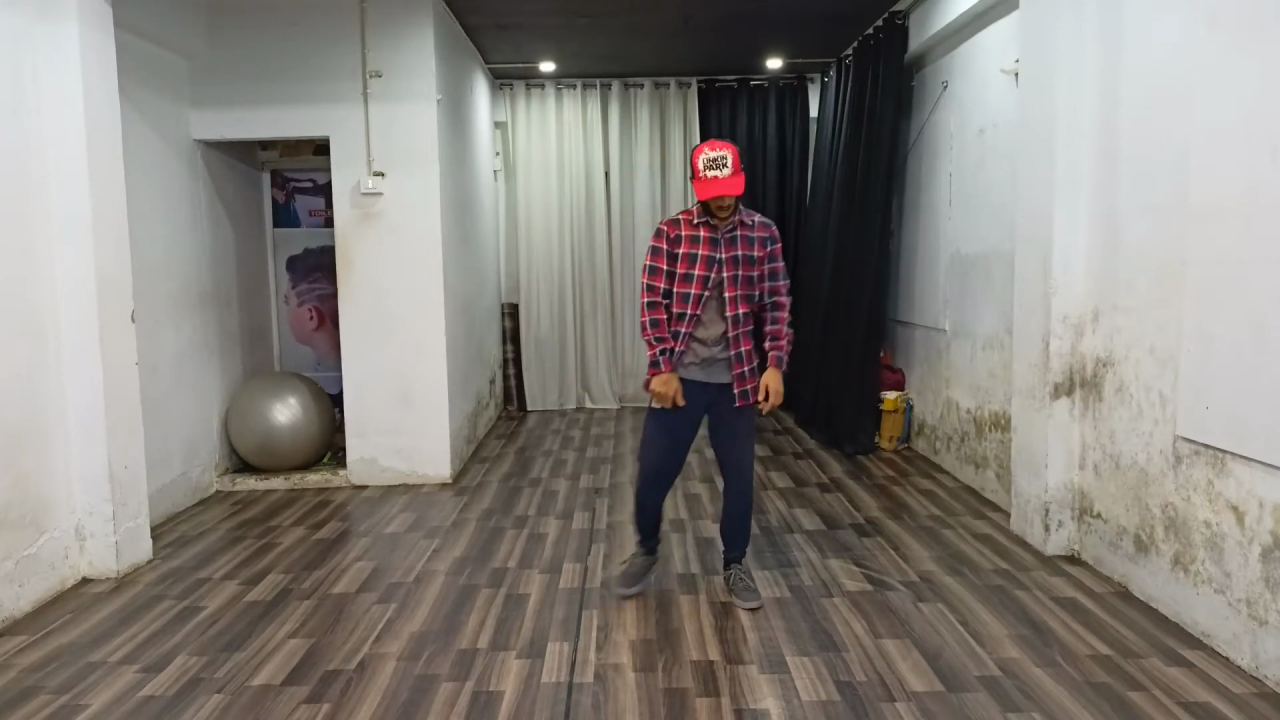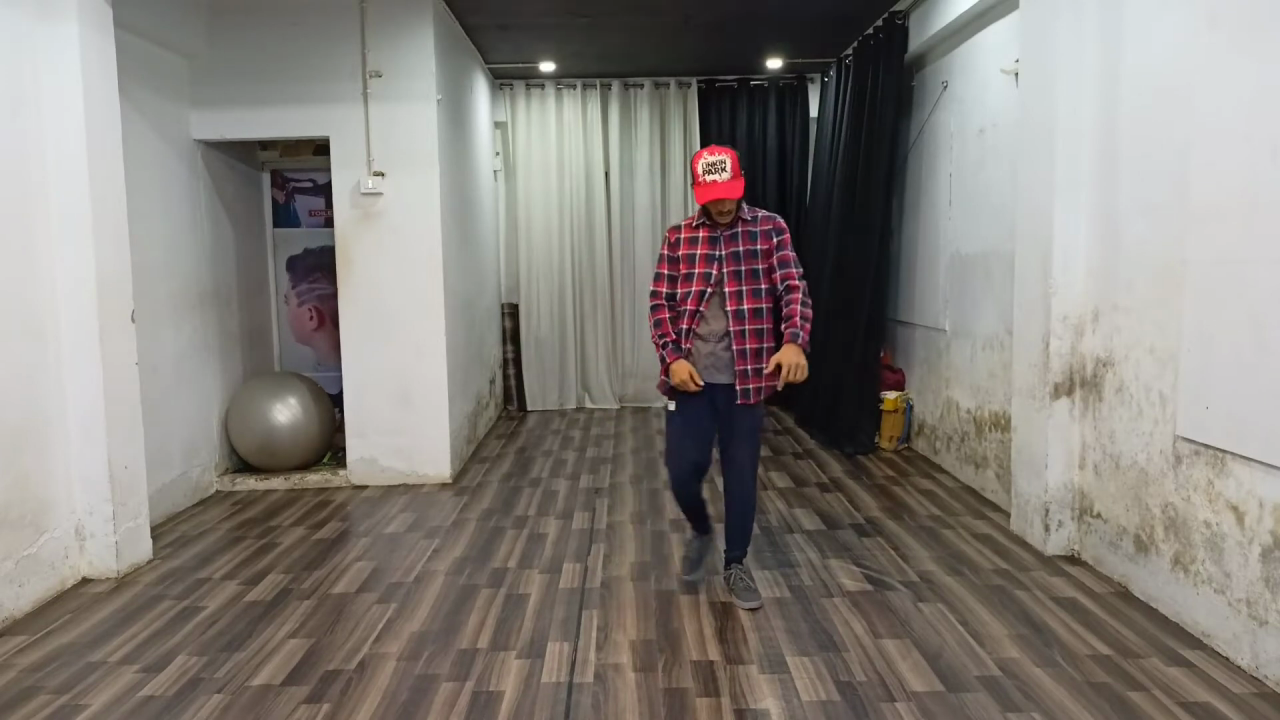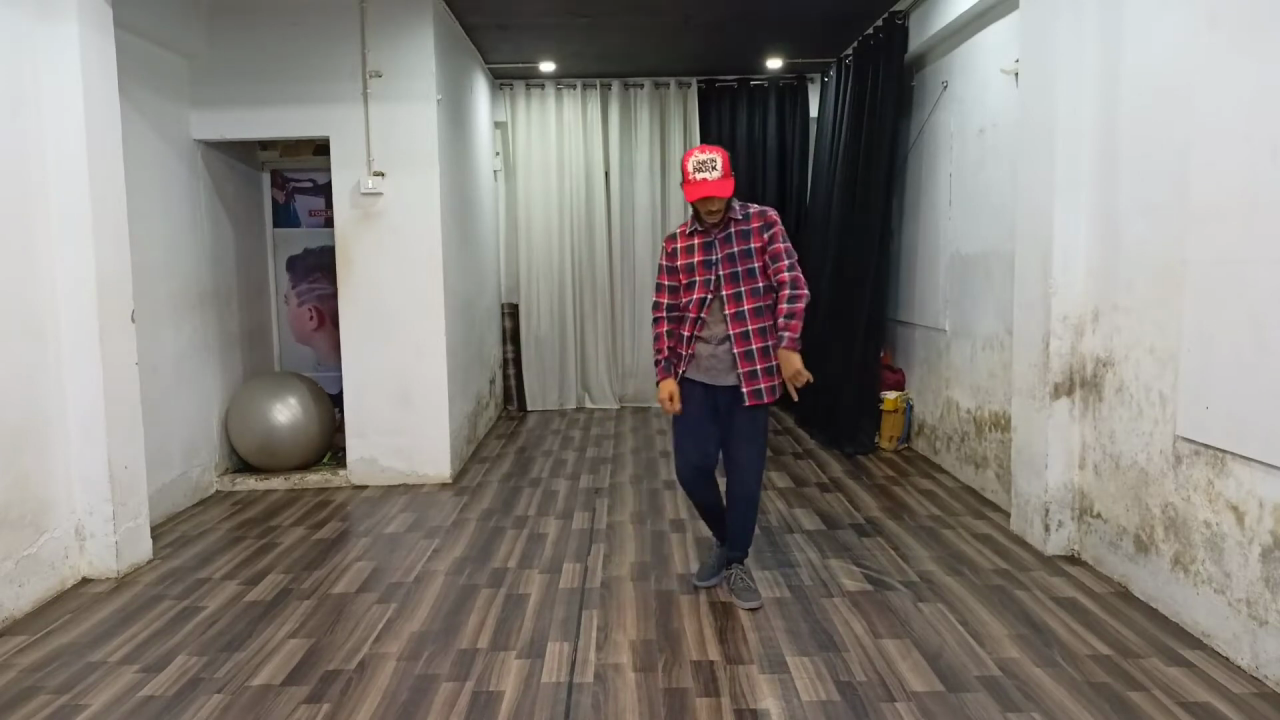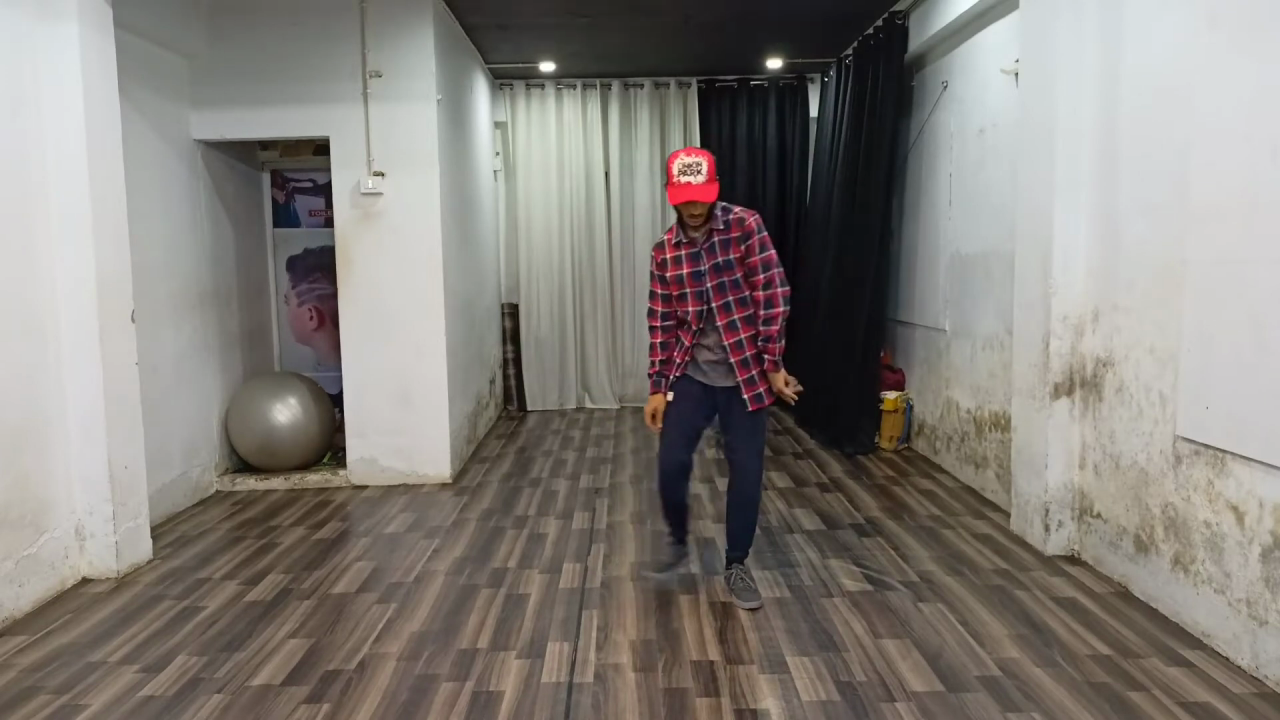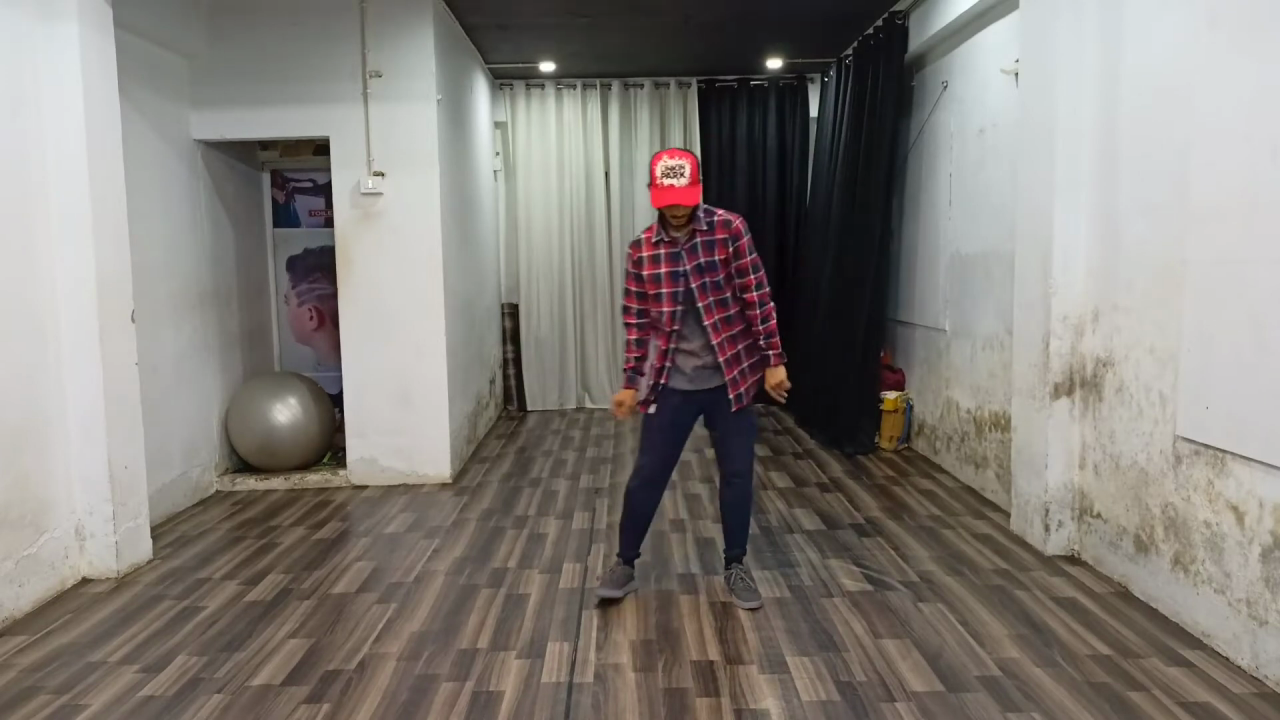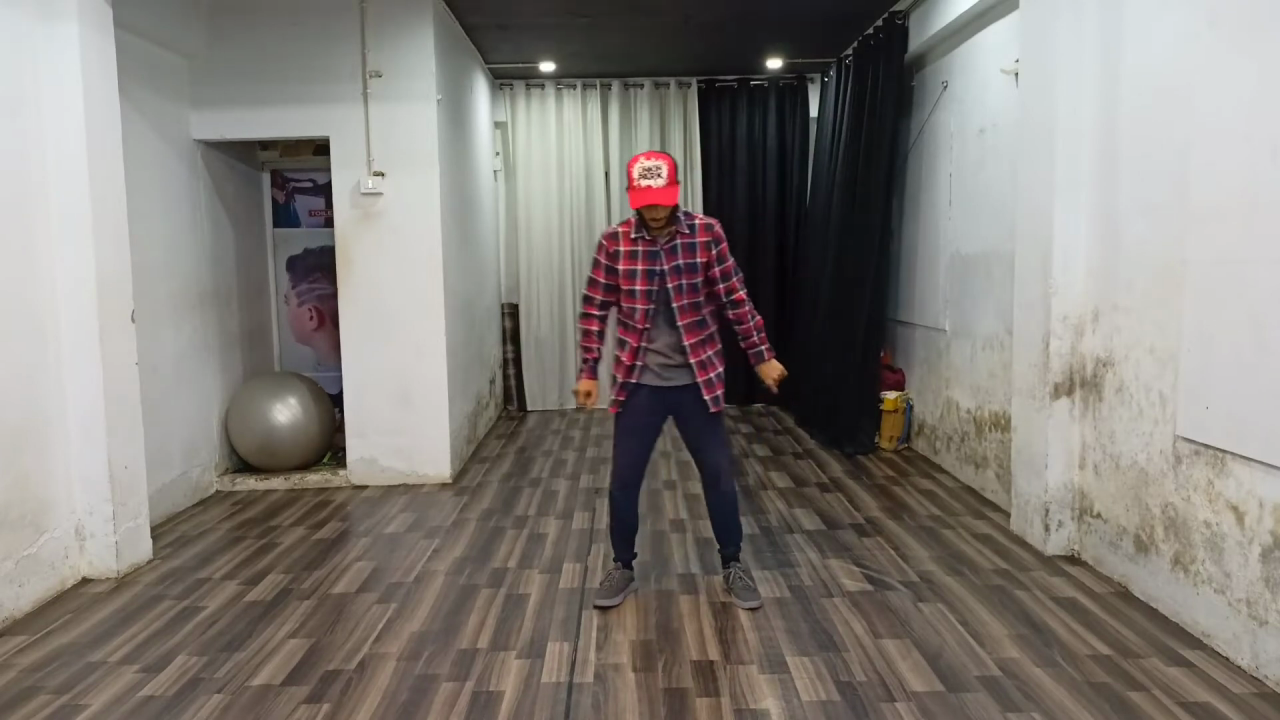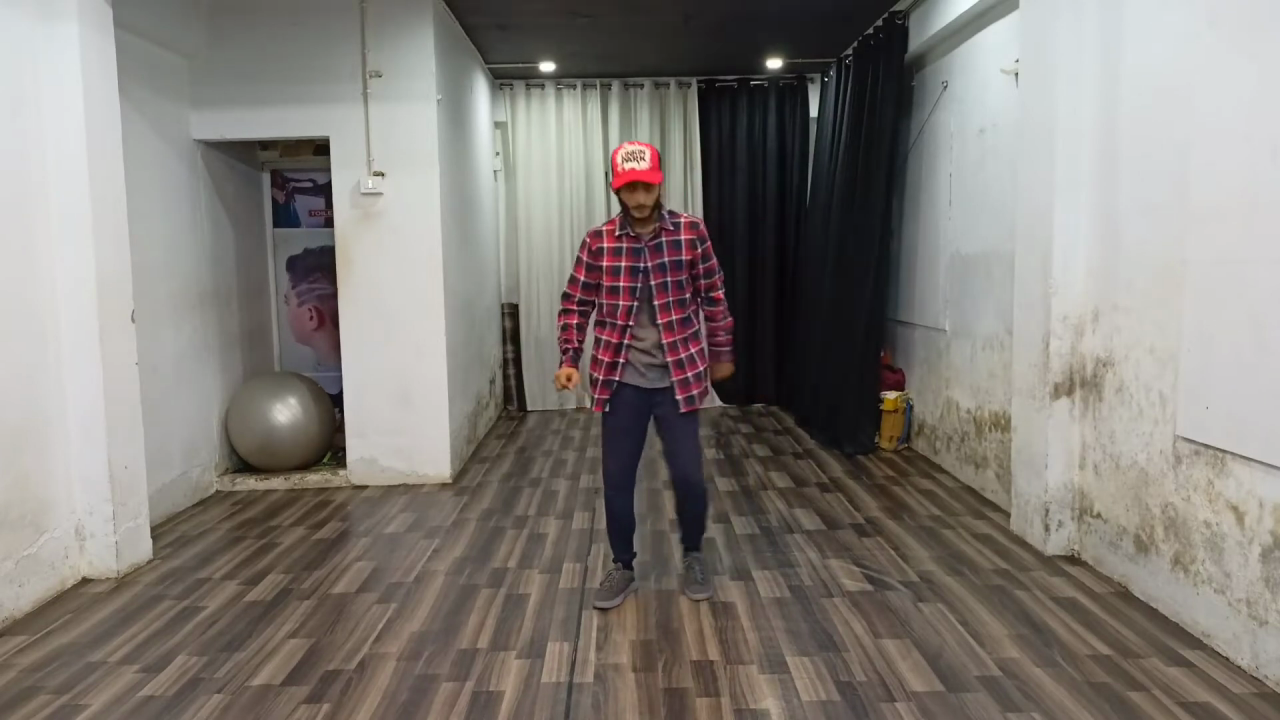
dt=0.2s
person 1, frame 1
left shoulder: (763, 233)
right shoulder: (673, 231)
left elbow: (777, 303)
right elbow: (653, 301)
left wrist: (775, 365)
right wrist: (662, 367)
left hip: (736, 378)
right hip: (680, 376)
left knee: (740, 476)
right knee: (655, 470)
left ankle: (735, 565)
right ankle: (646, 552)
person 1, frame 2
left shoulder: (769, 228)
right shoulder: (679, 237)
left elbow: (793, 289)
right elbow: (660, 302)
left wrist: (793, 342)
right wrist: (672, 358)
left hip: (746, 376)
right hip: (691, 375)
left knee: (742, 475)
right knee: (684, 470)
left ankle: (735, 564)
right ankle: (700, 532)
person 1, frame 3
left shoulder: (763, 223)
right shoulder: (676, 244)
left elbow: (791, 283)
right elbow: (665, 313)
left wrist: (788, 346)
right wrist: (666, 374)
left hip: (750, 376)
right hip: (694, 377)
left knee: (745, 475)
right knee: (692, 469)
left ankle: (736, 563)
right ankle: (721, 541)
person 1, frame 4
left shoulder: (745, 226)
right shoulder: (665, 250)
left elbow: (773, 294)
right elbow: (661, 322)
left wrist: (772, 364)
right wrist: (657, 387)
left hip: (745, 375)
right hip: (692, 375)
left knee: (746, 474)
right knee: (672, 462)
left ankle: (735, 564)
right ankle: (678, 542)
person 1, frame 5
left shoulder: (729, 229)
right shoulder: (642, 249)
left elbow: (758, 297)
right elbow: (636, 320)
left wrist: (772, 360)
right wrist: (631, 383)
left hip: (730, 377)
right hip: (670, 382)
left knee: (737, 474)
right knee: (647, 475)
left ankle: (735, 565)
right ankle: (625, 562)
person 1, frame 6
left shoulder: (706, 233)
right shoulder: (614, 243)
left elbow: (734, 297)
right elbow: (594, 309)
left wrist: (763, 356)
right wrist: (588, 371)
left hip: (698, 378)
right hip: (638, 381)
left knee: (718, 474)
right knee: (624, 478)
left ankle: (732, 564)
right ankle: (622, 566)
person 1, frame 7
left shoulder: (690, 232)
right shoulder: (598, 242)
left elbow: (712, 295)
right elbow: (575, 304)
left wrist: (721, 352)
right wrist: (569, 359)
left hip: (678, 377)
right hip: (621, 381)
left knee: (688, 474)
right knee: (617, 479)
left ankle: (692, 554)
right ankle: (622, 567)
